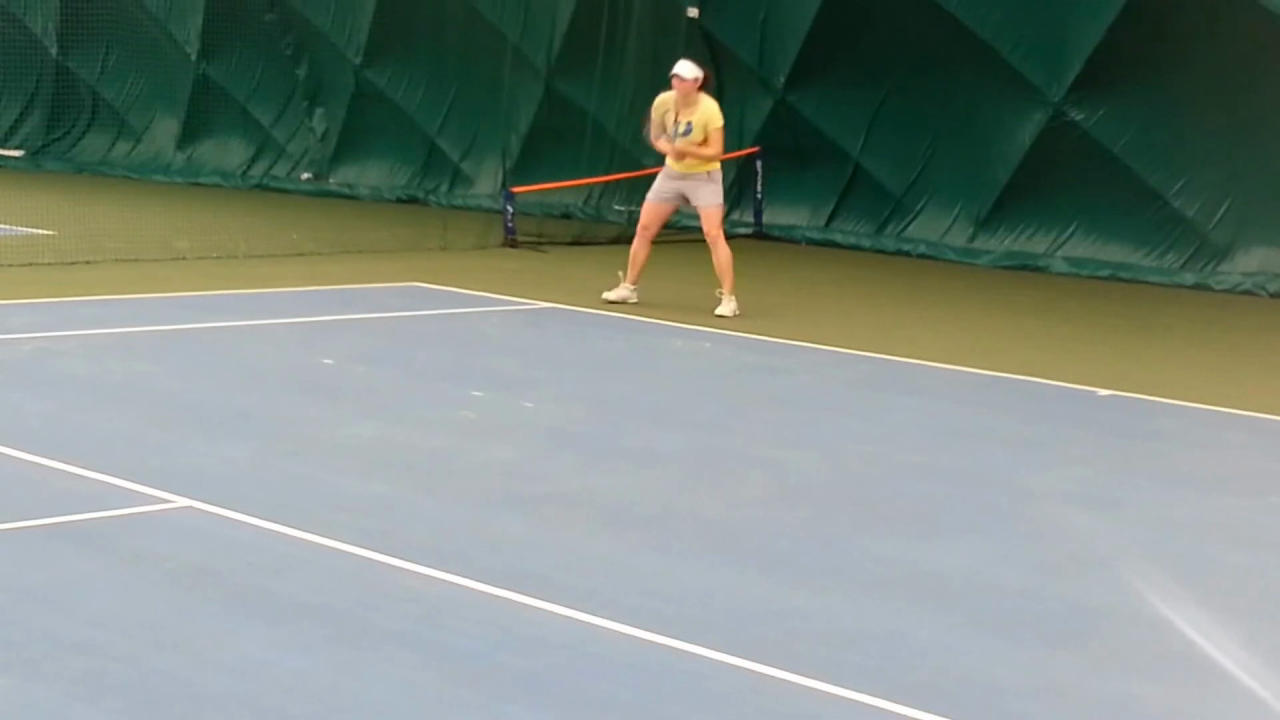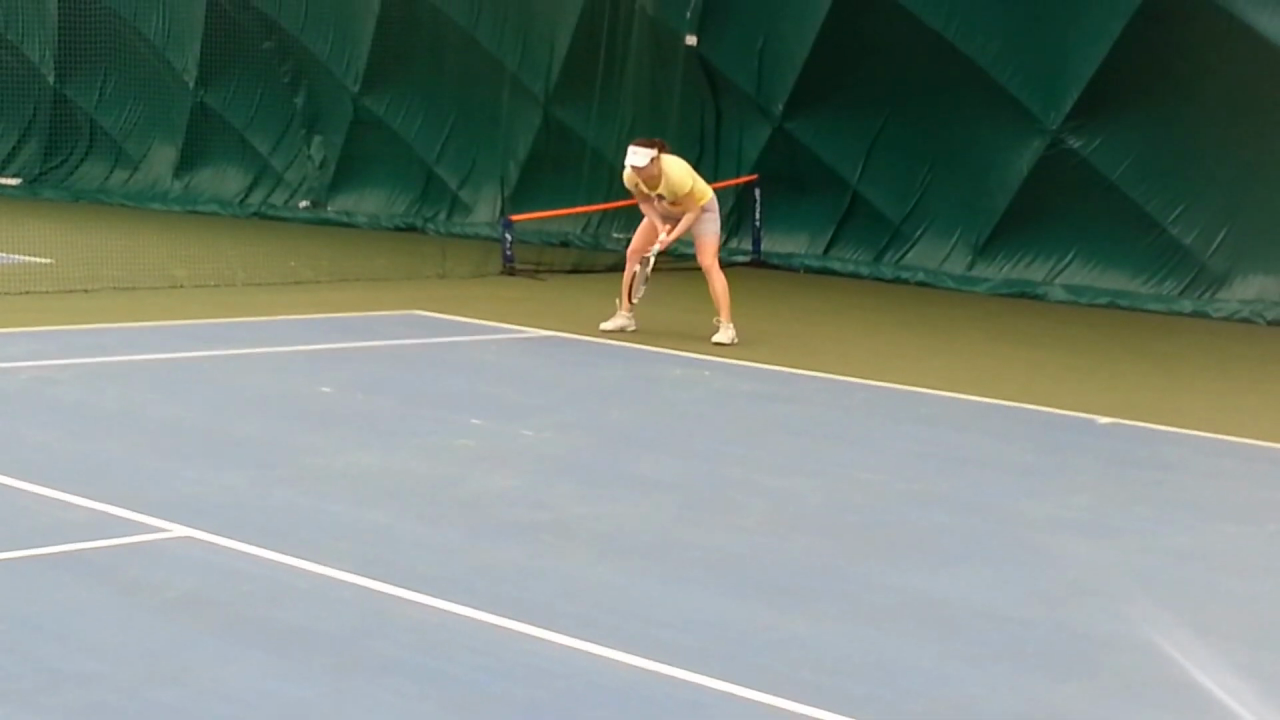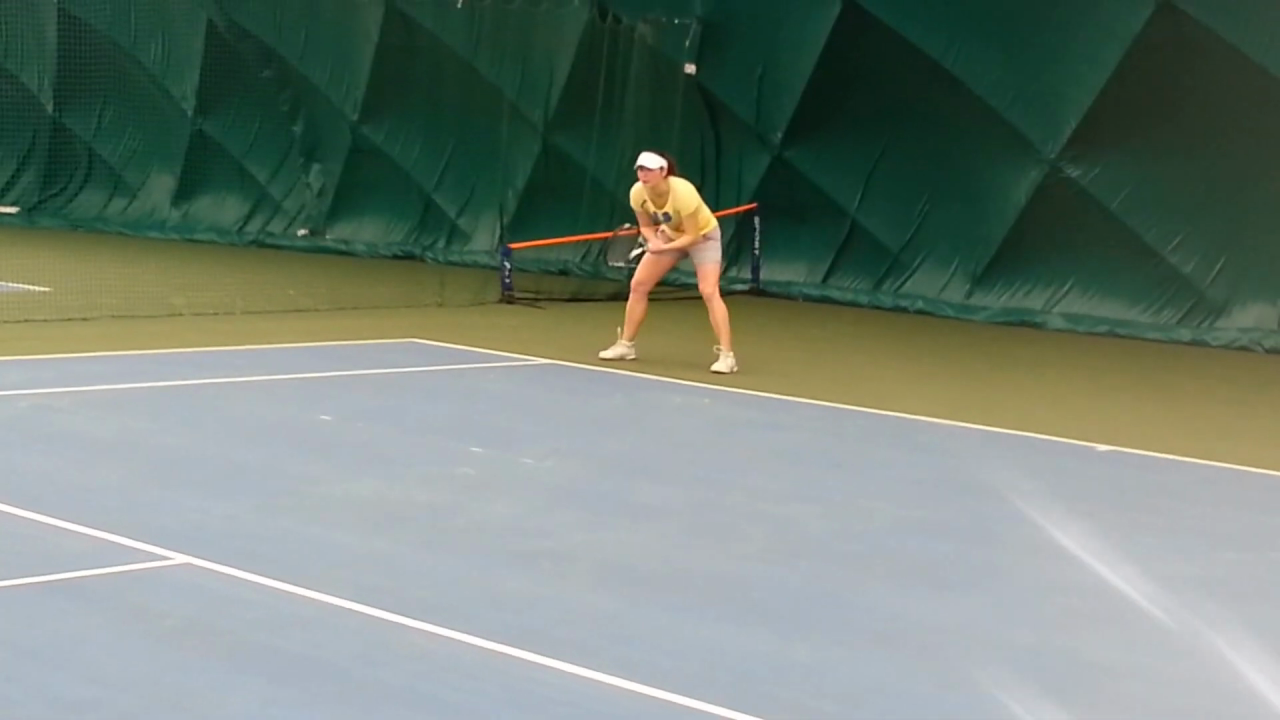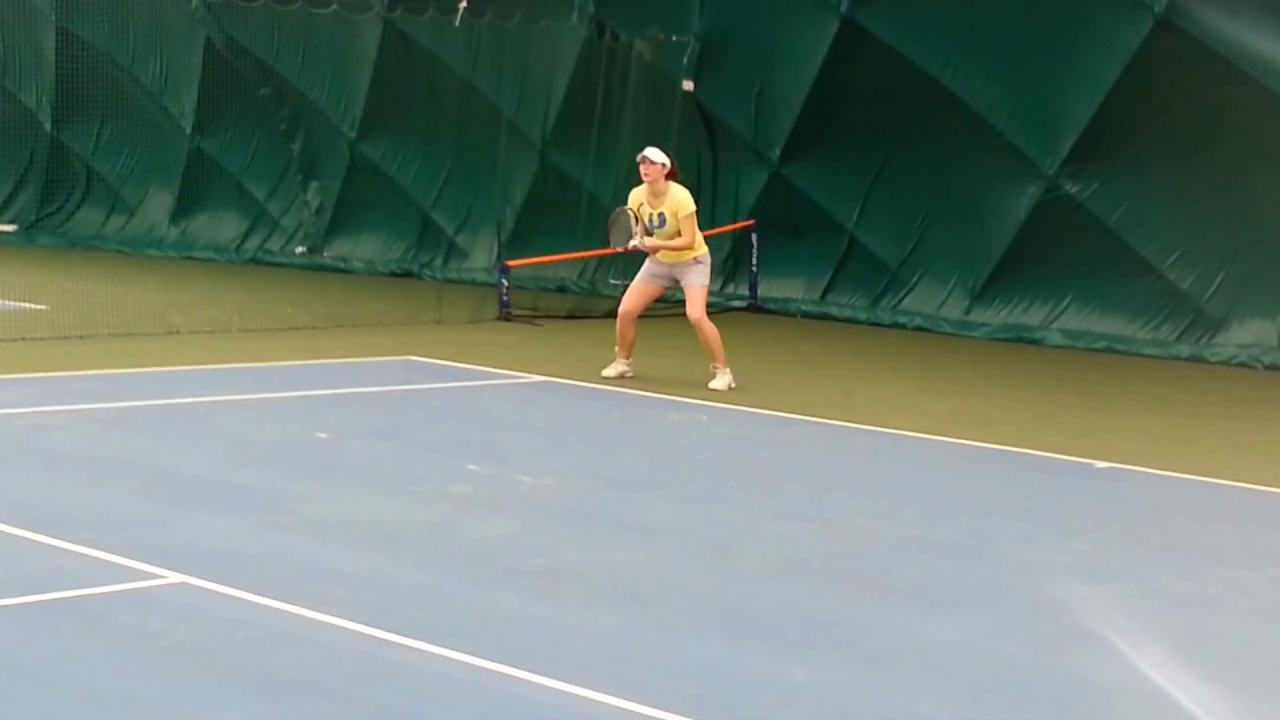
dt=1s
person 1, frame 1
left shoulder: (709, 109)
right shoulder: (662, 102)
left elbow: (716, 152)
right elbow: (656, 139)
left wrist: (686, 149)
right wrist: (671, 150)
left hip: (704, 176)
right hip: (671, 173)
left knee: (713, 234)
right knee: (644, 228)
left ankle: (728, 299)
right ankle: (629, 287)
person 1, frame 2
left shoulder: (675, 173)
right shoulder: (630, 175)
left elbow: (693, 211)
right elbow: (645, 202)
left wrist: (671, 238)
right wrist: (659, 225)
left hip: (701, 206)
right hip: (666, 208)
left knee: (708, 263)
right knee: (634, 253)
left ankle: (726, 327)
right ankle: (625, 316)
person 1, frame 3
left shoulder: (683, 192)
right shoulder: (637, 192)
left elbow: (692, 236)
right elbow: (646, 226)
left wrist: (663, 248)
right wrist: (653, 241)
left hip: (704, 235)
right hip: (670, 234)
left knee: (709, 291)
right knee: (638, 284)
left ankle: (726, 355)
right ankle: (626, 345)
person 1, frame 4
left shoulder: (680, 196)
right shoulder: (636, 196)
left elbow: (689, 241)
right elbow: (639, 234)
left wrist: (657, 243)
right wrist: (644, 244)
left hip: (692, 260)
right hip: (659, 261)
left knee: (696, 315)
right knee: (626, 311)
left ankle: (723, 372)
right ankle: (623, 362)
